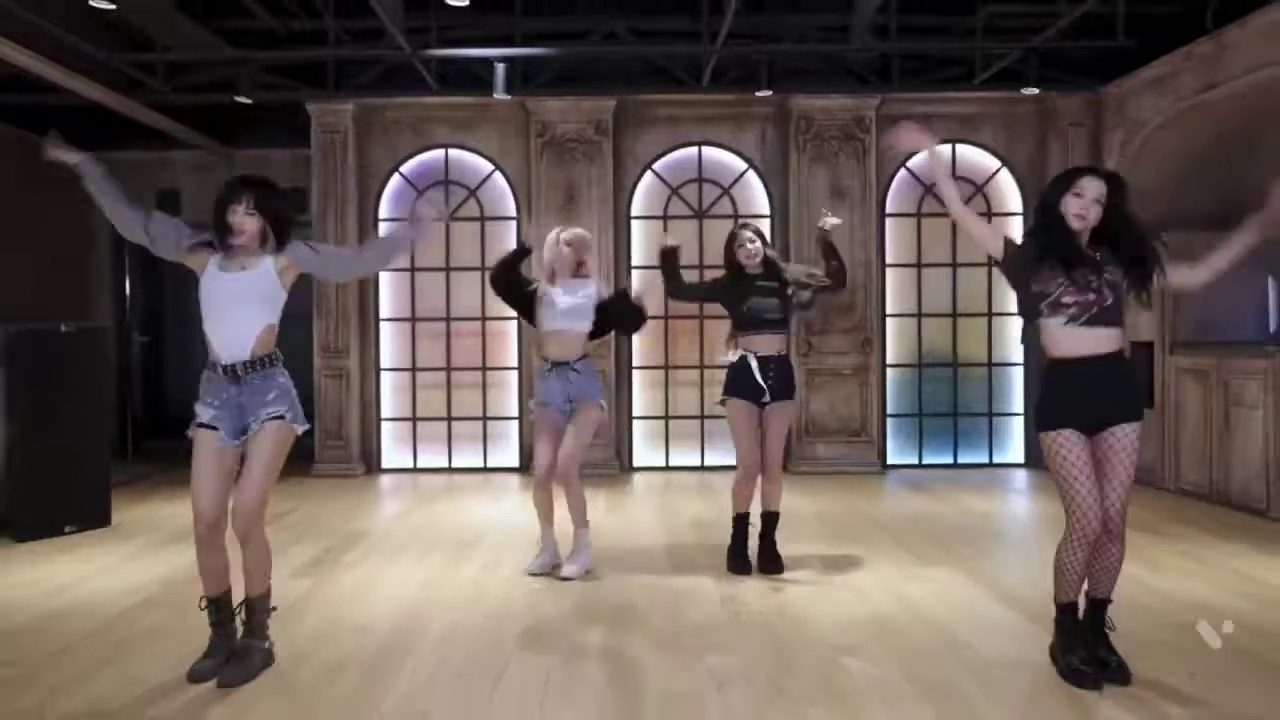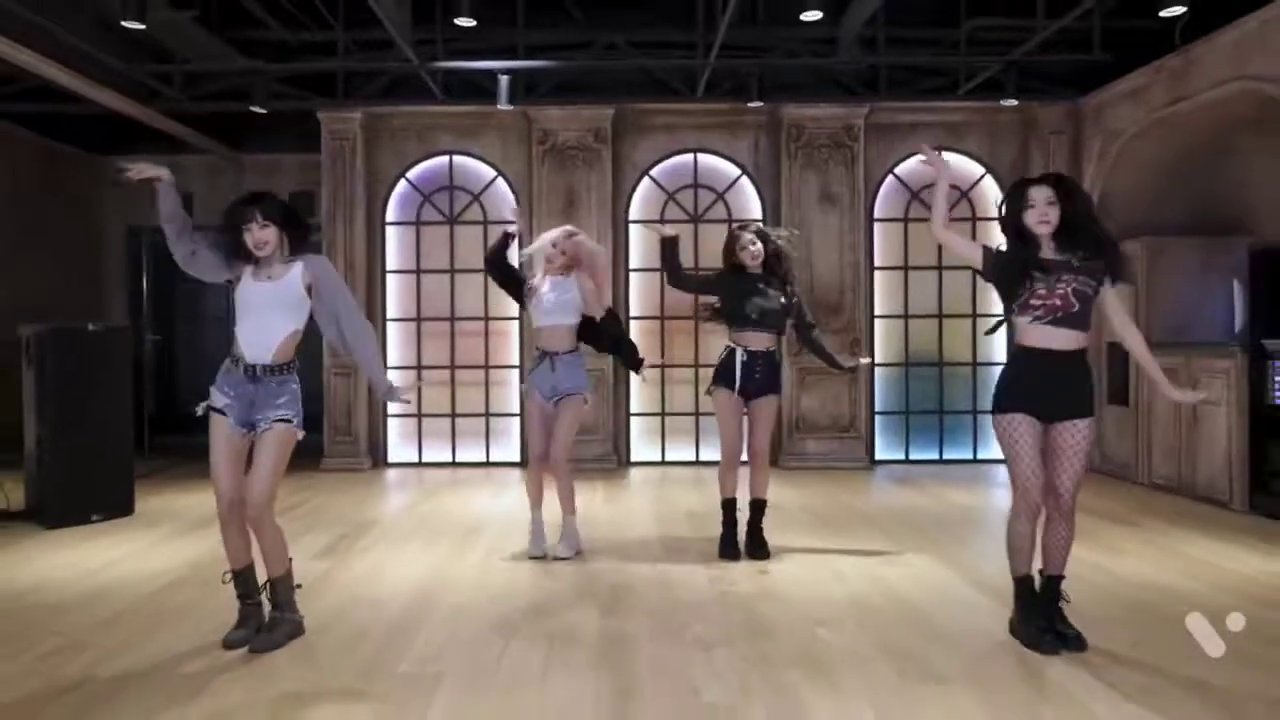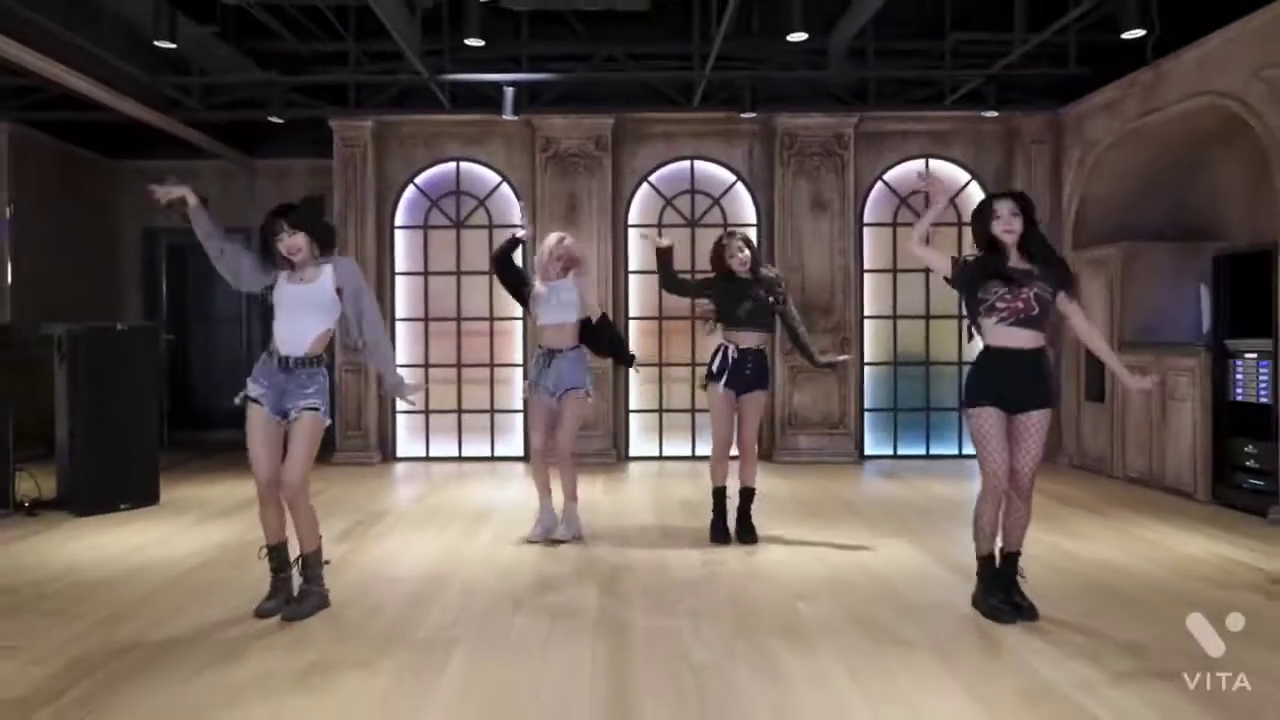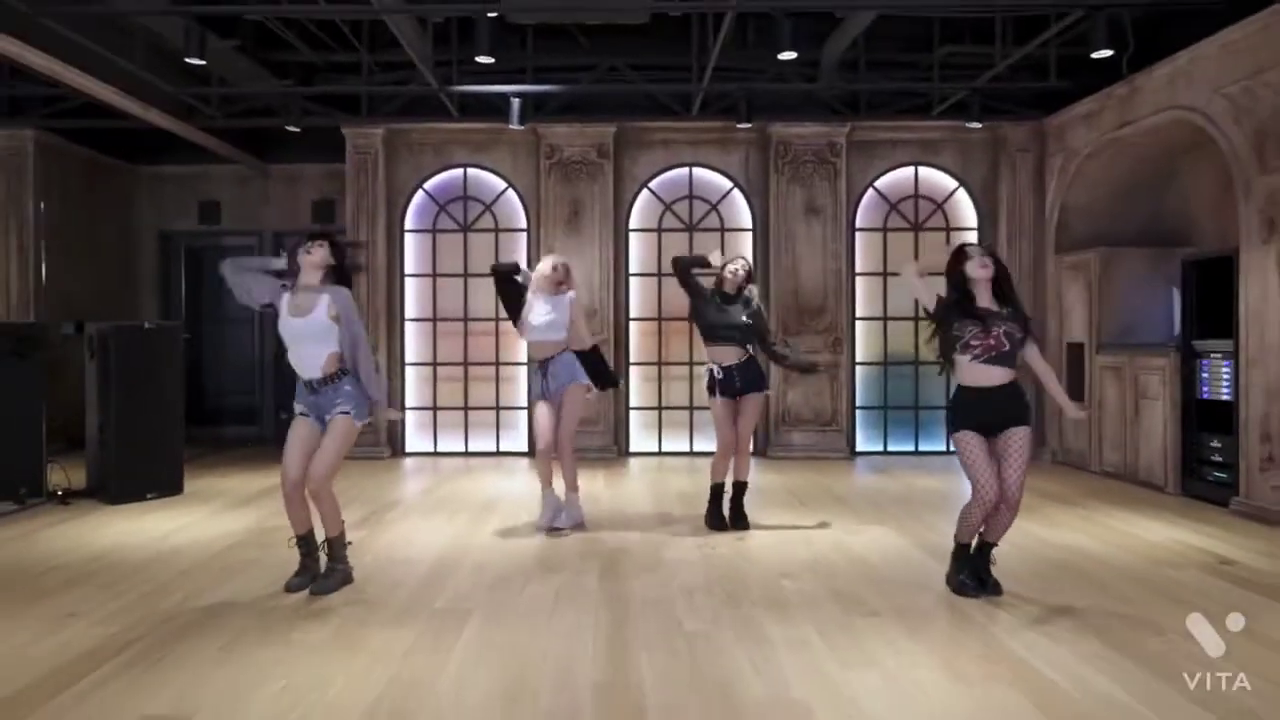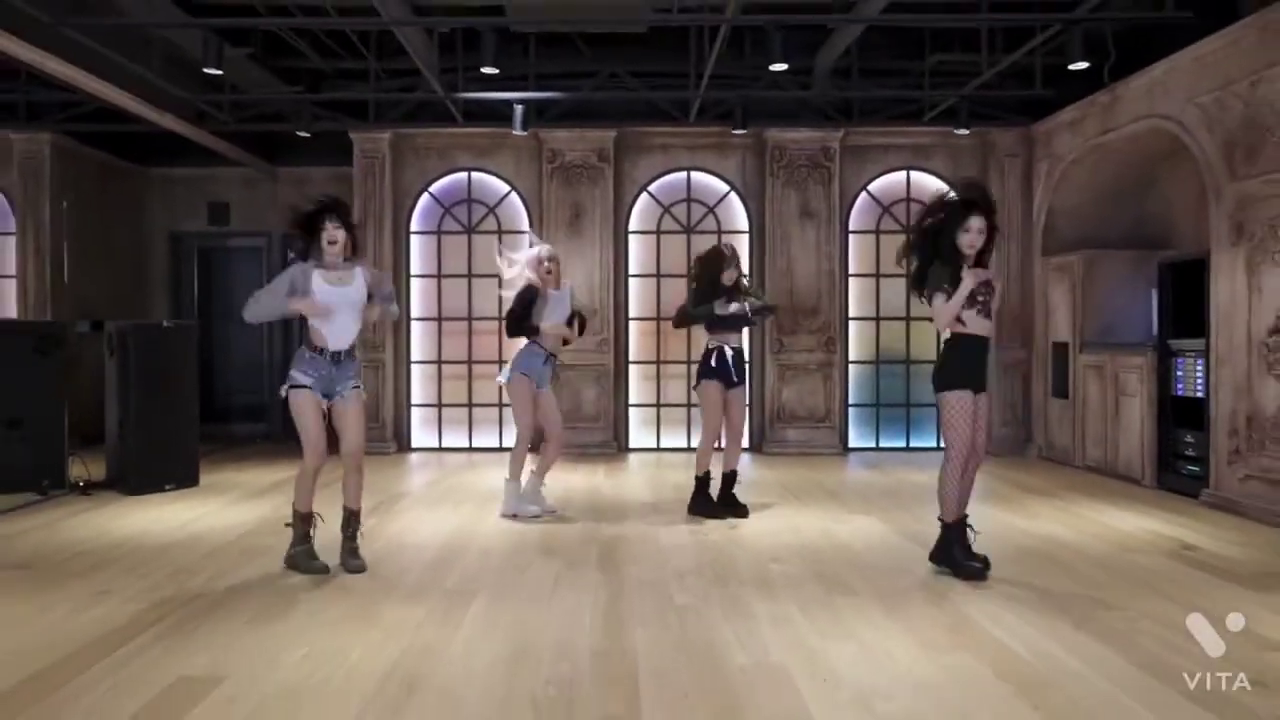
dt=0.4s
person 1, frame 1
left shoulder: (1118, 260)
right shoulder: (1027, 258)
left elbow: (1197, 275)
right elbow: (963, 215)
left hip: (1116, 392)
right hip: (1061, 397)
left knee: (1113, 521)
right knee: (1085, 522)
left ankle: (1094, 631)
right ankle: (1067, 635)
person 1, frame 2
left shoulder: (1088, 265)
right shoulder: (1004, 262)
left elbow: (1123, 326)
right elbow: (941, 229)
left wrist: (1165, 384)
right wrist: (943, 179)
left hip: (1070, 385)
right hip: (1019, 384)
left knee: (1064, 501)
right knee: (1030, 497)
left ankle: (1051, 604)
right ankle: (1024, 605)
person 1, frame 3
left shoulder: (1044, 273)
right shoulder: (973, 271)
left elbow: (1081, 325)
right elbow: (916, 246)
left wrist: (1123, 373)
right wrist: (937, 204)
left hip: (1033, 379)
right hip: (988, 379)
left knee: (1022, 485)
right knee: (996, 482)
left ankle: (1009, 579)
right ankle: (986, 581)
person 1, frame 4
left shoulder: (1011, 314)
right shoulder: (952, 309)
left elbow: (1036, 362)
right elbow: (911, 273)
left wrist: (1065, 404)
left hip: (1011, 410)
right hip: (968, 412)
left knee: (1011, 497)
right knee: (987, 493)
left ankle: (980, 562)
right ankle: (960, 563)
person 1, frame 5
left shoulder: (980, 270)
right shoulder: (943, 271)
right elbow: (943, 320)
left wrist: (992, 294)
right wrist: (965, 287)
left hip: (975, 367)
right hip: (956, 368)
left knee: (976, 453)
right knee: (959, 454)
left ankle: (957, 536)
right ankle: (950, 542)
person 2, frame 1
left shoulder: (287, 260)
right shoulder: (205, 255)
left elbow: (363, 260)
right elbow: (136, 222)
left wrist: (410, 235)
left hip: (267, 391)
right hip: (217, 397)
left knee: (247, 516)
right knee: (206, 521)
left ankle: (257, 639)
right ankle: (222, 635)
person 2, frame 2
left shoulder: (312, 269)
right shoulder: (242, 269)
left elbow: (350, 324)
right elbow: (184, 245)
left wrist: (380, 383)
right wrist: (166, 185)
left hip: (276, 394)
right hip: (232, 390)
left knee: (256, 507)
right knee: (227, 506)
left ankle: (285, 614)
right ankle: (250, 609)
person 2, frame 3
left shoulder: (341, 271)
right shoulder: (279, 274)
left elbow: (369, 328)
right elbow: (223, 251)
left wrist: (392, 381)
right wrist: (192, 204)
left hip: (307, 384)
right hip: (266, 381)
left knee: (293, 487)
right knee: (266, 487)
left ankle: (313, 587)
right ankle: (280, 581)
person 2, frame 4
left shoulder: (339, 297)
right shoulder: (279, 295)
left elbow: (361, 352)
right elbow: (230, 268)
left wrist: (379, 402)
right wrist: (277, 265)
left hip: (343, 395)
right hip: (307, 397)
left knee: (317, 481)
right knee: (290, 481)
left ankle: (339, 564)
right ankle: (309, 562)
person 2, frame 5
left shoulder: (364, 273)
right shoulder: (304, 273)
left elbow: (389, 301)
right elbow: (253, 311)
left wrist: (383, 310)
right wrist: (294, 305)
left hip: (345, 370)
right hip: (308, 371)
left knee: (354, 453)
right knee: (315, 456)
left ankle: (350, 542)
right ankle: (299, 545)
person 3, frame 1
left shoulder: (784, 281)
right shoulder: (727, 285)
left elbow: (836, 281)
right elbow: (677, 292)
left wrist: (826, 240)
right wrist: (670, 256)
left hip: (779, 375)
right hip: (743, 376)
left knee: (773, 464)
right knee: (748, 465)
left ankle: (768, 543)
right ankle: (739, 544)
person 3, frame 2
left shoulder: (783, 285)
right shoulder: (726, 280)
left elbow: (805, 331)
right elbow: (676, 278)
left wrist: (838, 362)
right wrist: (669, 243)
left hip: (767, 370)
right hip: (732, 368)
left knee: (760, 453)
right knee: (731, 454)
left ankle: (755, 529)
right ankle: (728, 530)
person 3, frame 3
left shoulder: (771, 283)
right shoulder: (717, 285)
left elbow: (792, 323)
right elbow: (670, 285)
left wrist: (814, 358)
right wrist: (664, 251)
left hip: (757, 366)
right hip: (725, 365)
left knee: (748, 445)
right knee: (722, 443)
left ankle: (744, 516)
right ankle: (719, 516)
person 3, frame 4
left shoulder: (750, 305)
right shoulder: (705, 296)
left elbow: (768, 348)
right elbow: (678, 264)
left wrist: (802, 365)
right wrist: (707, 261)
left hip: (751, 376)
right hip: (720, 378)
left knee: (743, 444)
right knee: (726, 445)
left ankle: (737, 506)
right ankle: (715, 507)
person 3, frame 5
left shoulder: (742, 293)
right shoulder: (704, 293)
left elbow: (769, 307)
right elbow: (679, 320)
left wrist: (748, 307)
right wrist: (713, 310)
left hip: (736, 366)
right hip: (714, 363)
left knee: (735, 433)
right knee: (712, 431)
left ankle: (726, 494)
right ankle: (700, 496)
person 4, frame 1
left shoulder: (591, 291)
right shoulder: (539, 291)
left elbow: (629, 321)
right elbow: (500, 278)
left wrist: (625, 300)
right wrist: (525, 250)
left hip: (583, 384)
right hip: (549, 384)
left knee: (566, 469)
right knee: (541, 473)
left ankle: (582, 549)
right ankle: (548, 546)
person 4, frame 2
left shoulder: (580, 284)
right shoulder: (531, 282)
left elbow: (605, 322)
right elbow: (493, 263)
left wrist: (634, 359)
right wrist: (509, 234)
left hip: (569, 373)
right hip: (538, 373)
left knee: (557, 459)
right knee: (536, 460)
left ankle: (570, 534)
right ankle: (537, 532)
person 4, frame 3
left shoulder: (574, 283)
right shoulder: (532, 286)
left elbow: (597, 322)
right elbow: (500, 259)
left wrist: (624, 356)
right wrist: (519, 238)
left hip: (571, 371)
right hip: (541, 372)
left knee: (562, 449)
right knee: (538, 450)
left ankle: (570, 519)
right ankle: (546, 513)
person 4, frame 4
left shoulder: (570, 300)
right shoulder: (526, 298)
left elbow: (584, 344)
right elbow: (499, 272)
left wrist: (609, 378)
right wrist: (526, 273)
left hip: (569, 372)
right hip: (542, 378)
left knee: (565, 443)
right knee: (543, 446)
left ankle: (572, 507)
right ankle: (549, 501)
person 4, frame 5
left shoulder: (564, 293)
right shoulder: (532, 291)
left elbow: (576, 322)
right elbow: (513, 327)
left wrist: (571, 330)
left hip: (544, 370)
right hip: (525, 366)
left knee: (555, 437)
right knee: (527, 433)
left ankle: (532, 490)
right ankle: (511, 498)
